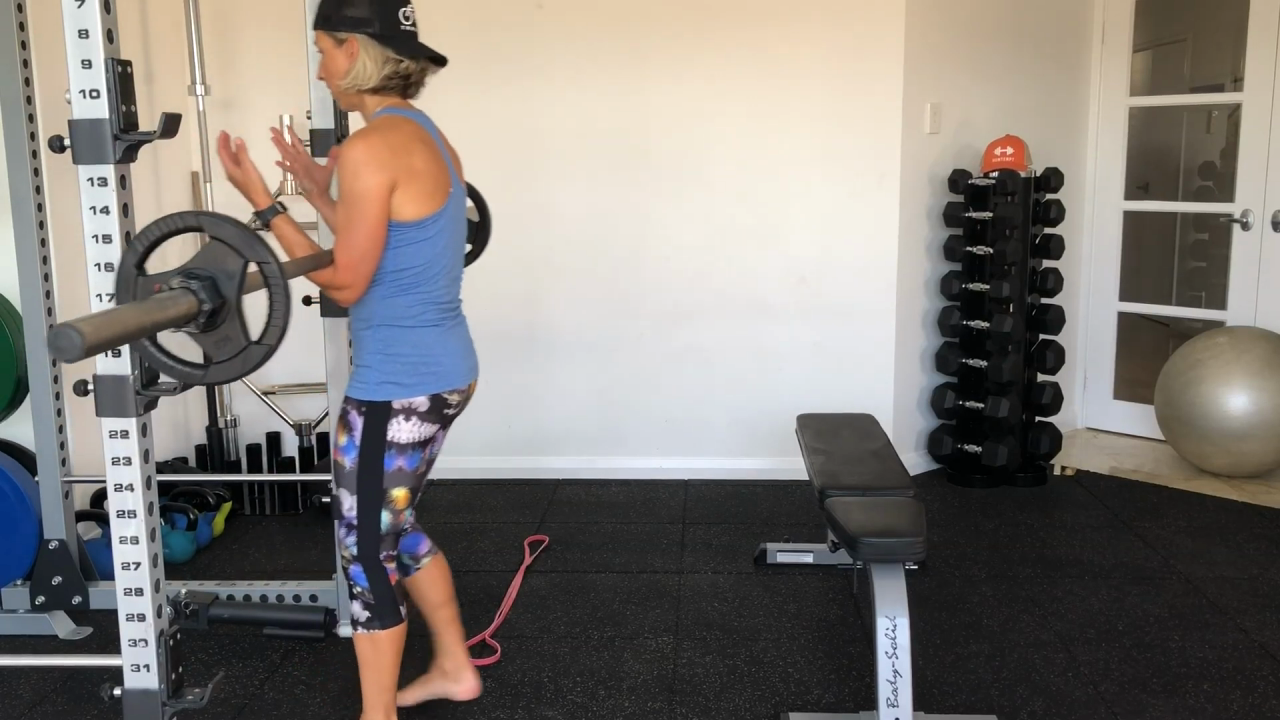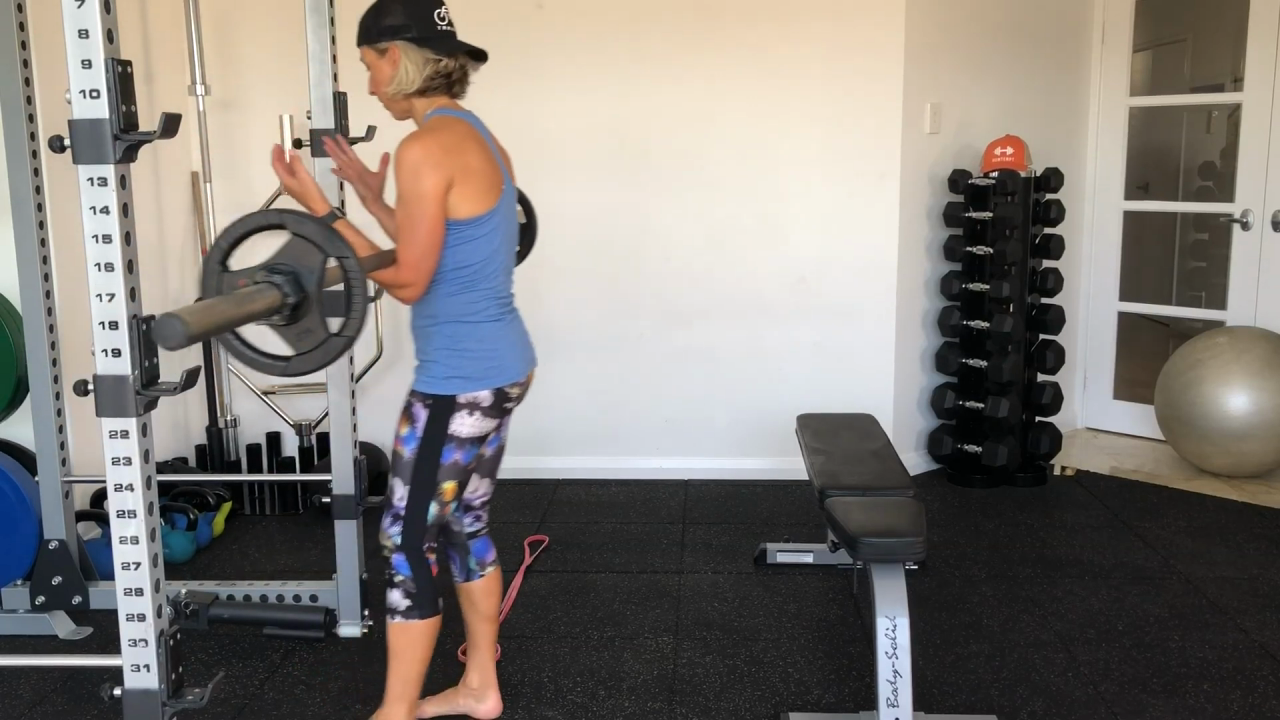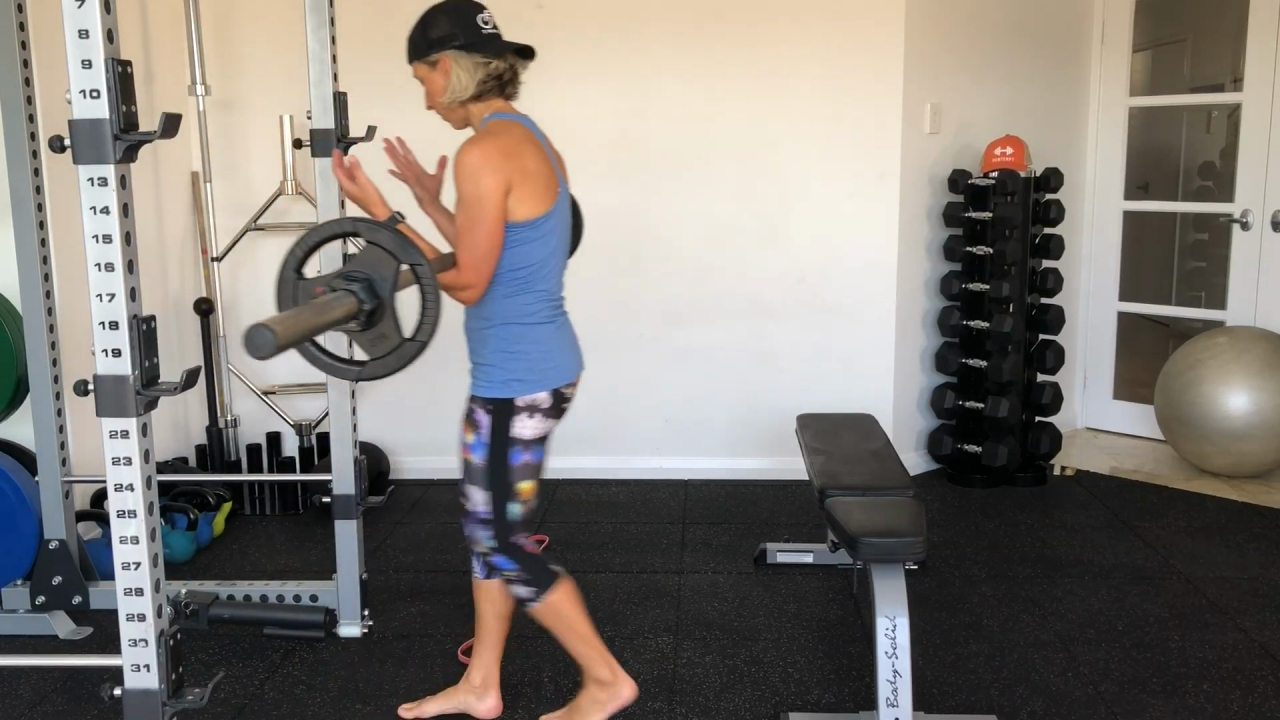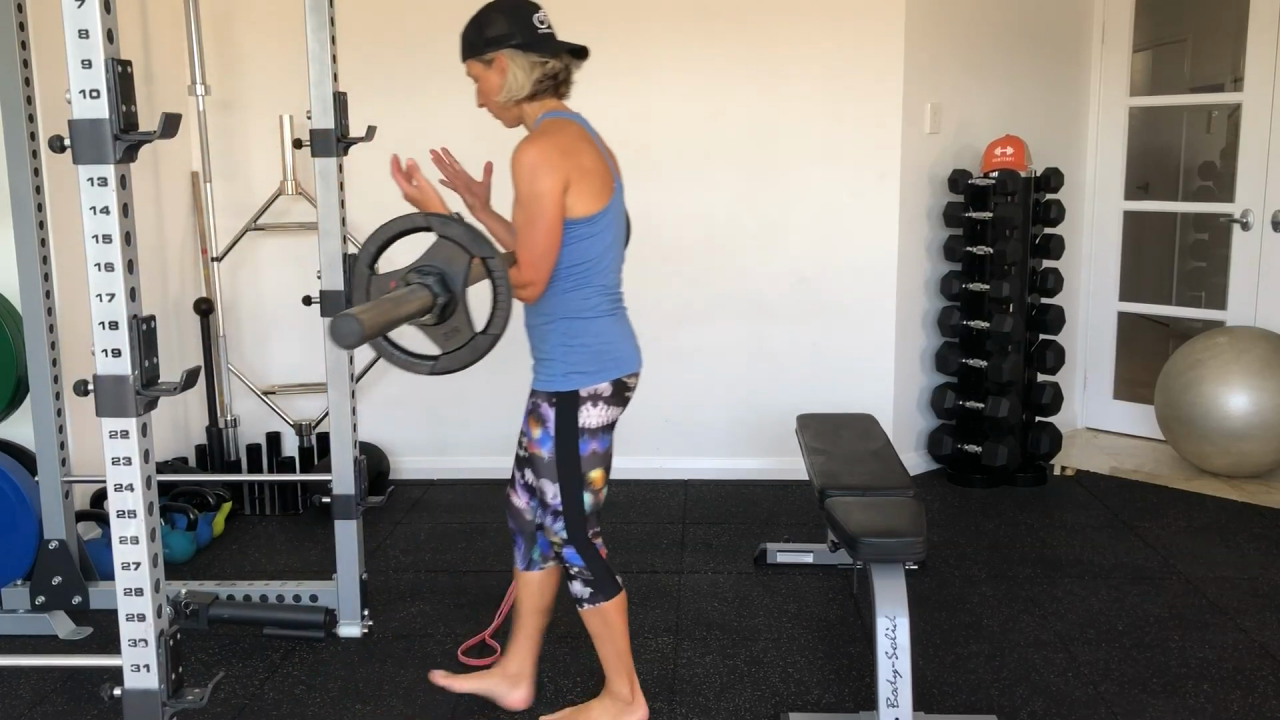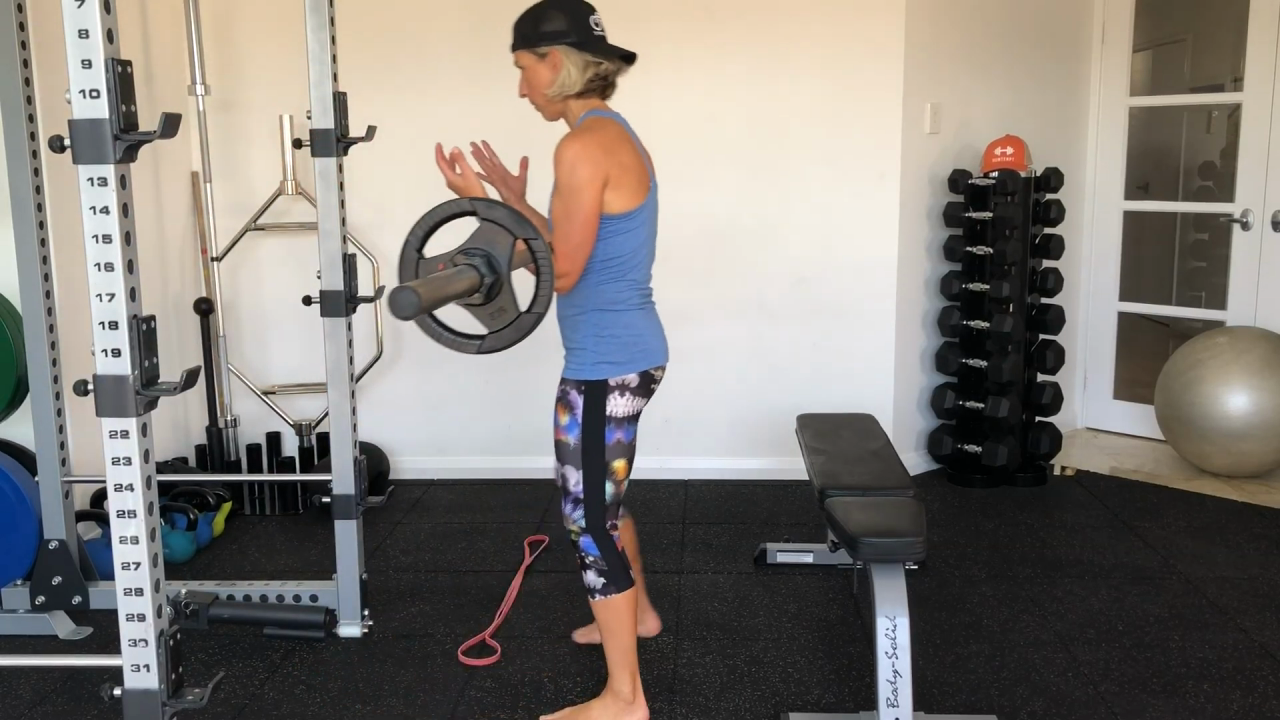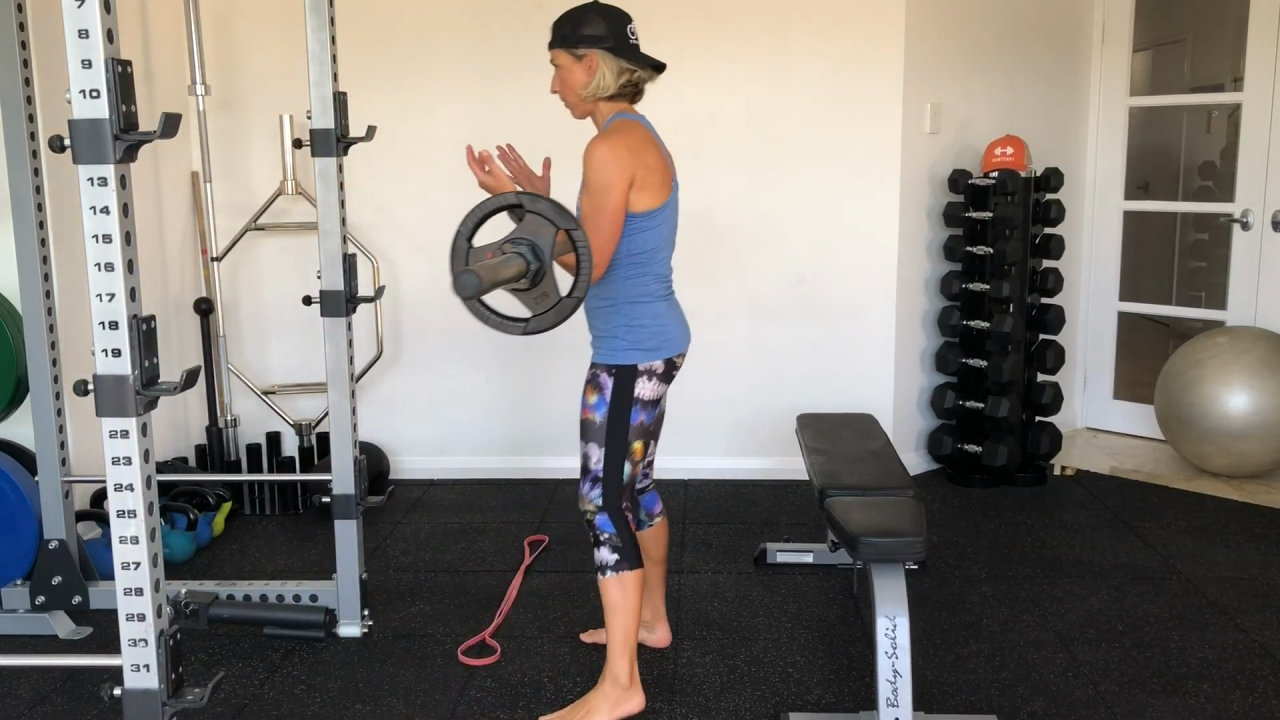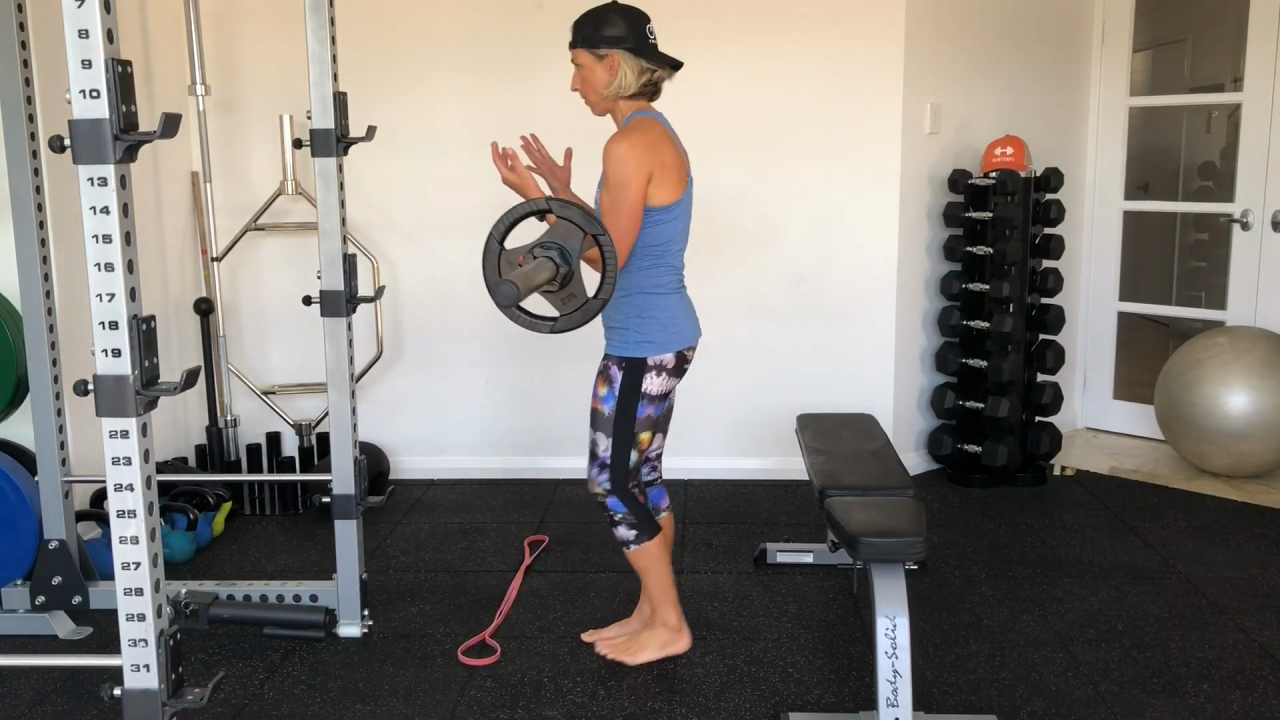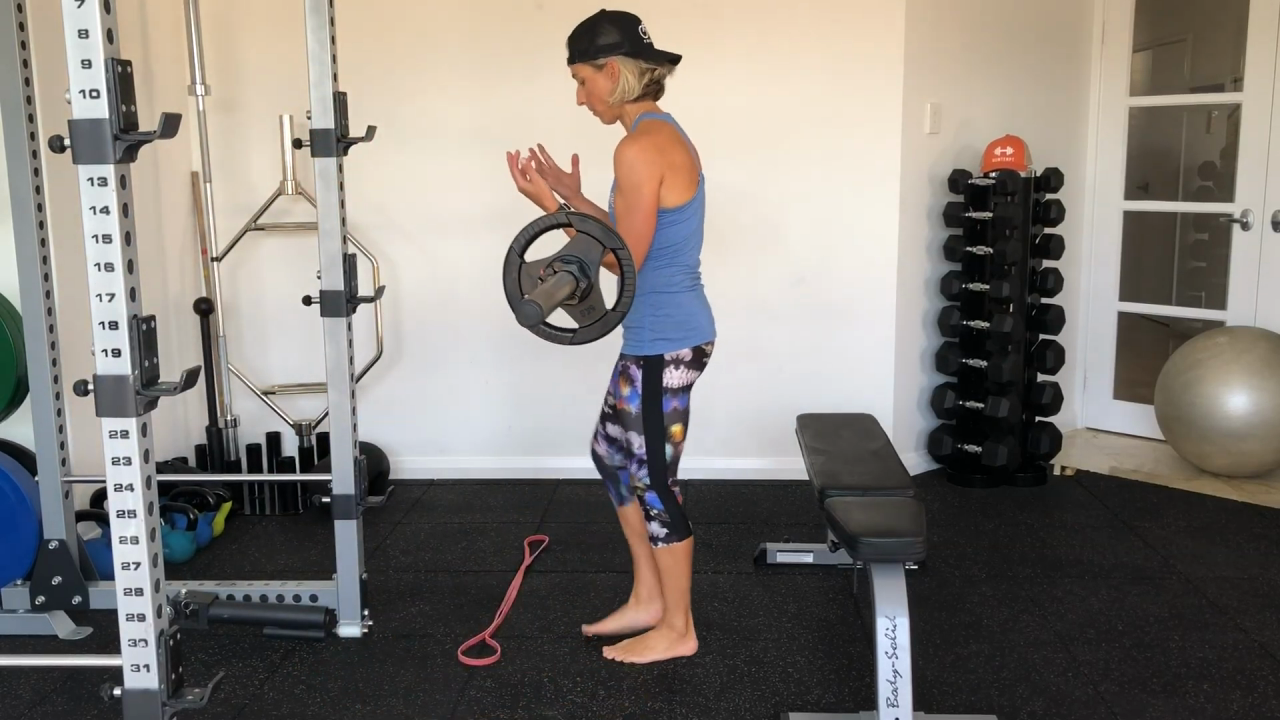
dt=0.3s
person 1, frame 1
left shoulder: (371, 148)
right shoulder: (425, 136)
left elbow: (346, 282)
left wrist: (262, 201)
right wrist: (320, 194)
left hip: (397, 384)
right hip: (444, 369)
left knee: (368, 553)
right knee: (391, 528)
person 1, frame 2
left shoulder: (426, 148)
right shoulder: (474, 136)
left elbow: (409, 280)
left wrist: (321, 208)
right wrist: (372, 198)
left hip: (460, 378)
right hip: (498, 364)
left knee: (406, 543)
right knee: (462, 526)
person 1, frame 3
left shoulder: (485, 152)
right shoulder: (527, 139)
left elbow: (468, 283)
left wrist: (380, 214)
right wrist: (429, 201)
left hip: (517, 379)
right hip: (532, 366)
left knee: (501, 540)
right knee: (492, 525)
person 1, frame 4
left shoulder: (541, 150)
right shoulder: (577, 137)
left elbow: (528, 281)
left wrist: (439, 215)
right wrist: (480, 210)
left hip: (579, 372)
right hip: (584, 363)
left knee: (570, 533)
right knee: (530, 512)
person 1, frame 5
left shoulder: (584, 145)
right shoulder: (612, 135)
left elbow: (563, 271)
left wrist: (481, 206)
right wrist: (514, 202)
left hip: (607, 362)
right hip: (618, 351)
left knee: (587, 521)
right knee: (597, 495)
right ankle: (638, 612)
person 1, frame 6
left shoulder: (611, 146)
right shoulder: (635, 137)
left elbow: (590, 264)
left wrist: (513, 202)
right wrist: (541, 200)
left hip: (631, 351)
right hip: (645, 342)
left knee: (603, 502)
right knee: (633, 483)
right ankle: (651, 620)
person 1, frame 7
left shoulder: (630, 143)
right shoulder: (652, 134)
left elbow: (608, 256)
left wrist: (533, 196)
right wrist: (563, 191)
left hip: (643, 342)
right hip: (656, 333)
left knee: (614, 484)
right knee: (638, 477)
left ankle: (670, 625)
right ankle: (653, 612)
person 1, frame 8
left shoulder: (640, 147)
right shoulder: (662, 135)
left elbow: (626, 258)
left wrist: (548, 206)
right wrist: (573, 196)
left hip: (662, 339)
right hip: (665, 332)
left knee: (652, 480)
right knee: (614, 455)
left ankle: (677, 630)
right ankle: (647, 599)
